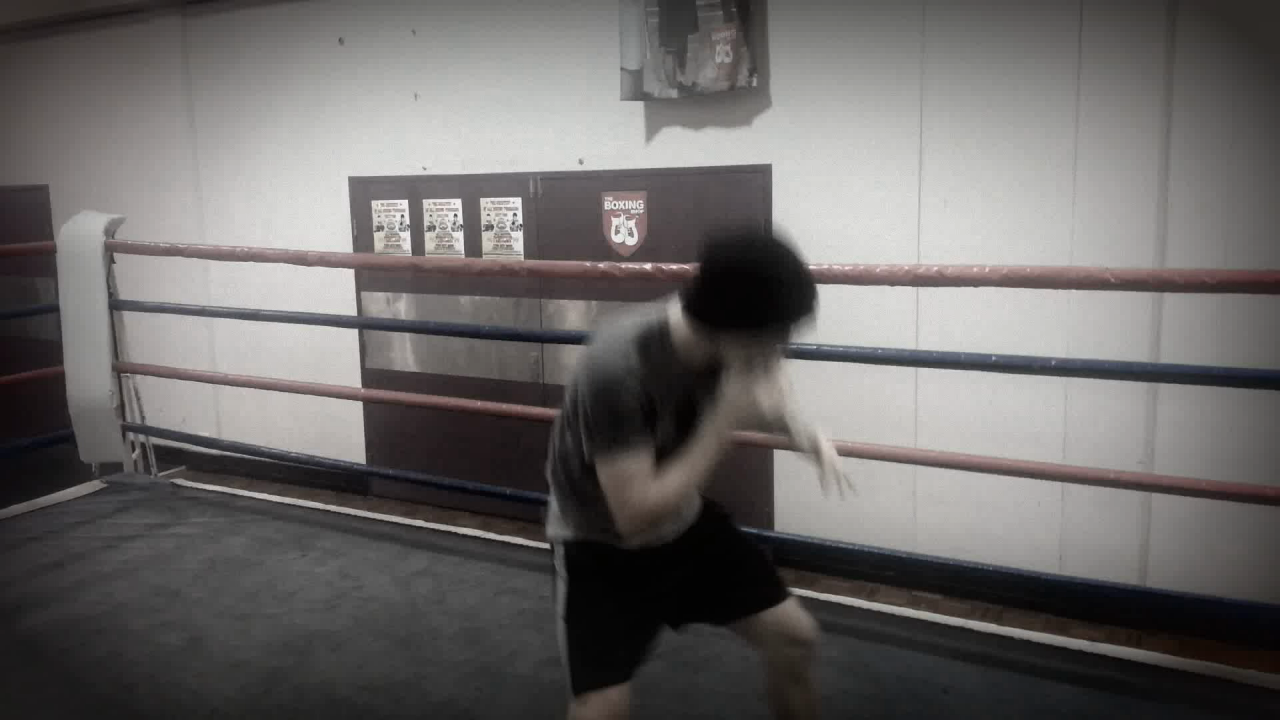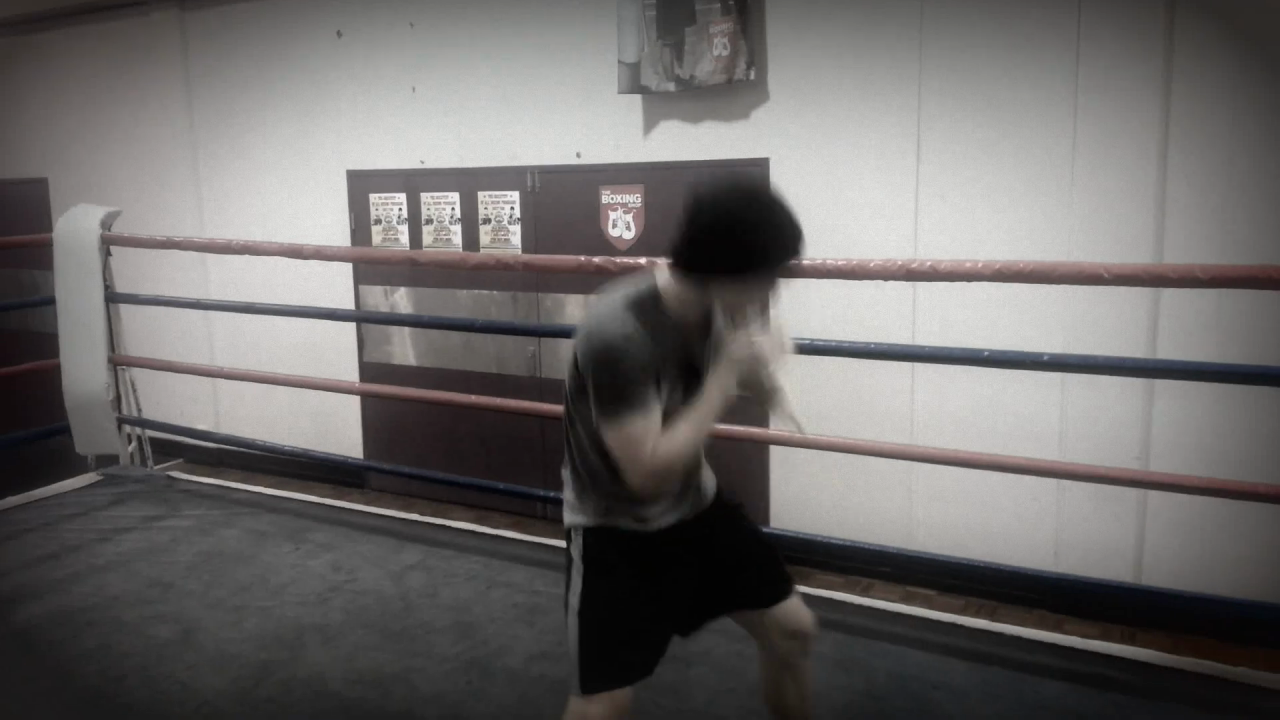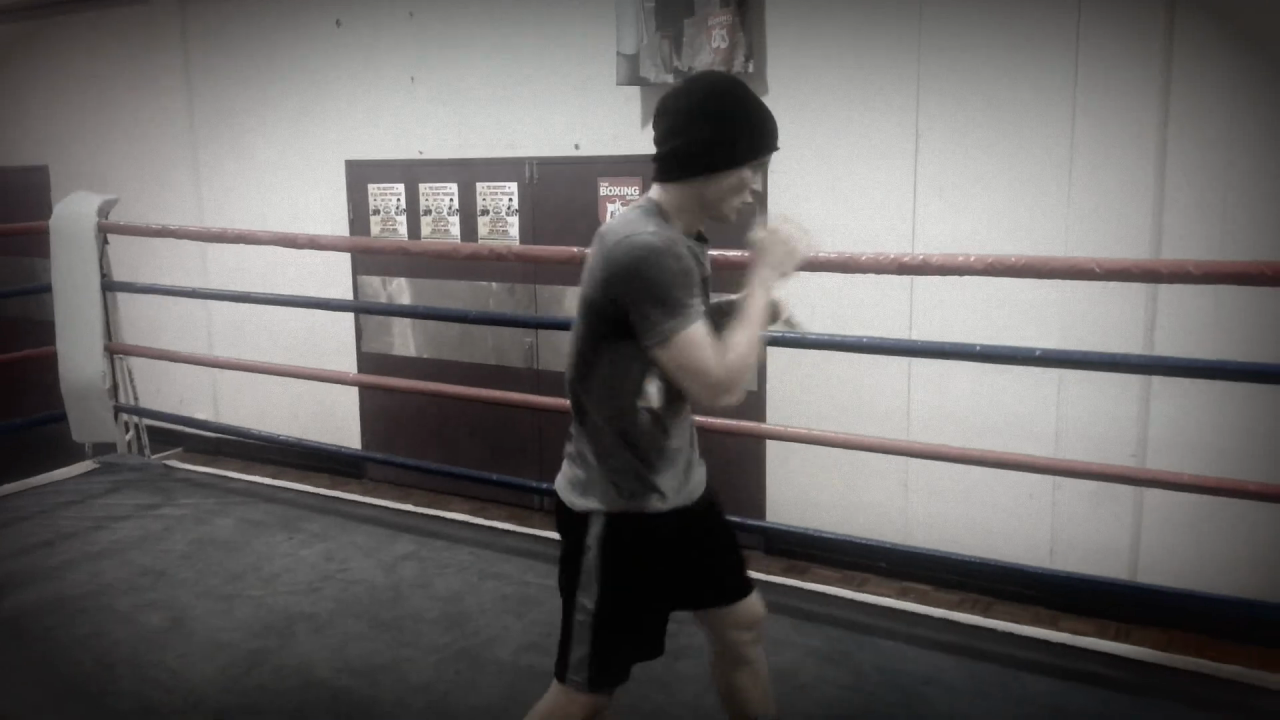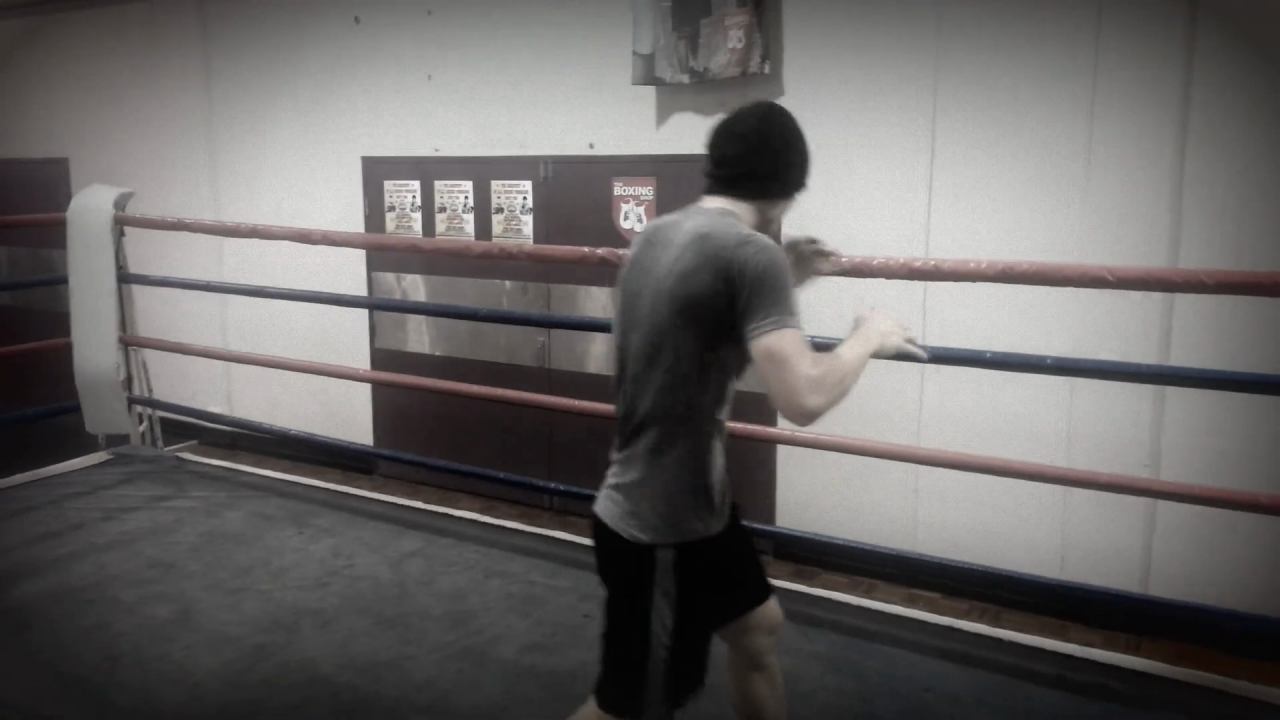
dt=0.2s
person 1, frame 1
left shoulder: (726, 341)
right shoulder: (618, 370)
left elbow: (747, 400)
right elbow: (637, 515)
left wrist: (803, 432)
right wrist: (722, 420)
left hip: (684, 520)
right hip: (604, 543)
left knee: (794, 636)
person 1, frame 2
left shoulder: (715, 305)
right shoulder: (618, 335)
right elbow: (648, 471)
left wrist: (755, 375)
right wrist: (729, 373)
left hip: (695, 506)
right hip: (618, 527)
left knee: (792, 628)
person 1, frame 3
left shoulder: (669, 233)
right shoulder: (646, 249)
right elbow: (715, 386)
left wrist: (746, 304)
right wrist: (763, 278)
left hip: (676, 487)
right hip: (618, 504)
left knee: (740, 623)
person 1, frame 4
left shoulder: (662, 235)
right shoulder: (745, 252)
right elbow: (802, 399)
left wrist: (776, 289)
right wrist: (868, 338)
left hip: (687, 502)
right hip: (660, 521)
left knee: (759, 628)
